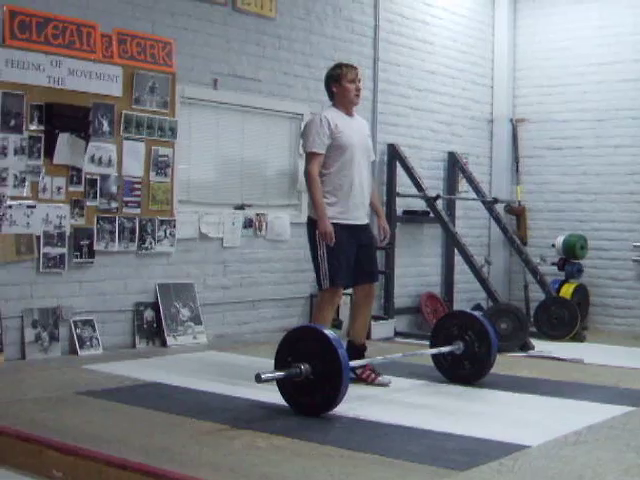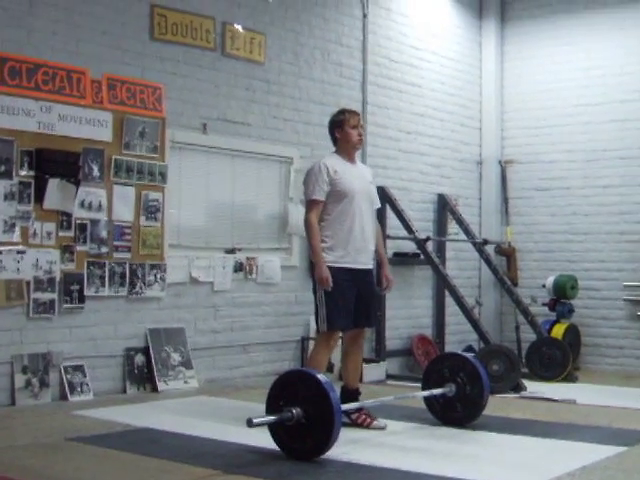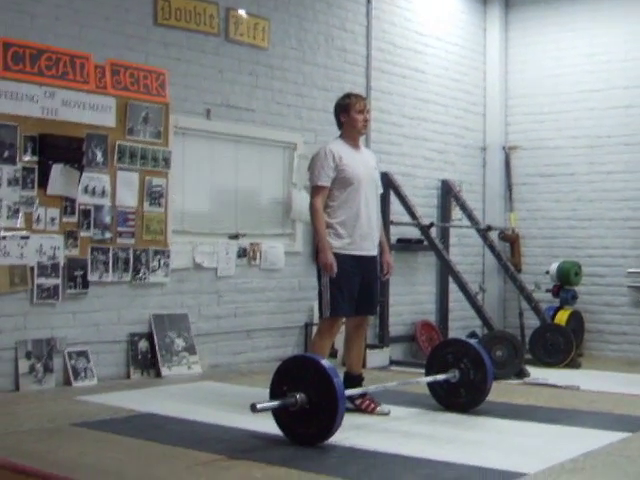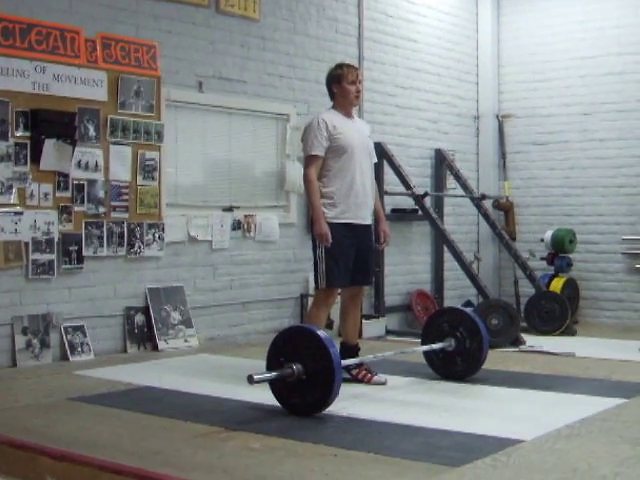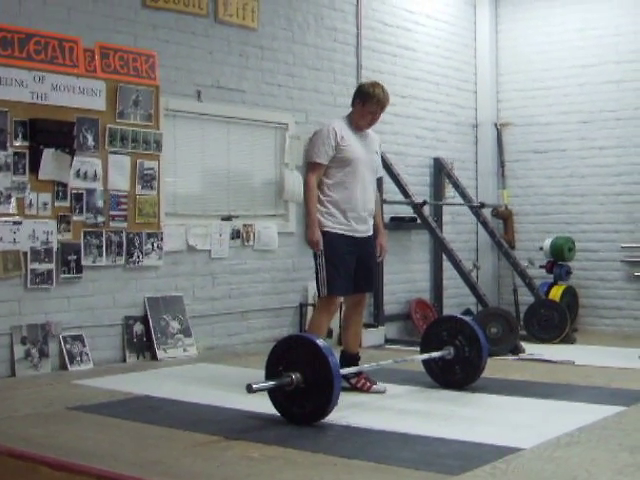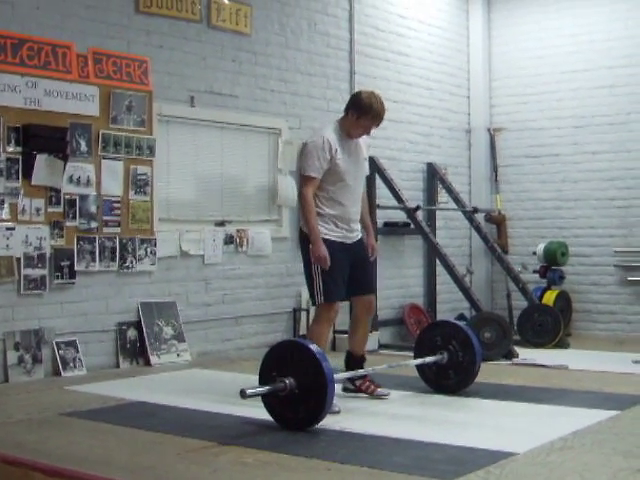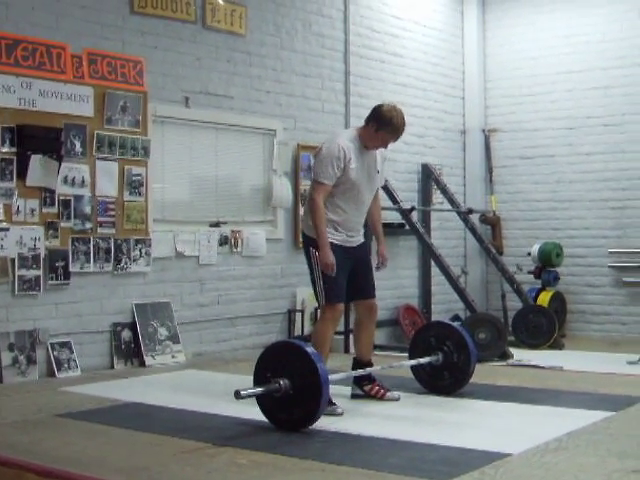
dt=0.7s
person 1, frame 1
left shoulder: (362, 125)
right shoulder: (324, 121)
right elbow: (312, 171)
left wrist: (380, 215)
right wrist: (322, 217)
left hip: (360, 222)
right hip: (333, 222)
left knee: (366, 288)
right knee: (332, 291)
left ankle: (356, 359)
person 1, frame 2
left shoulder: (366, 172)
right shoulder: (325, 167)
right elbow: (311, 218)
left wrist: (384, 264)
right wrist: (319, 263)
left hip: (363, 267)
right hip: (335, 267)
left knee: (356, 334)
right knee: (329, 334)
left ankle: (350, 403)
person 1, frame 3
left shoulder: (370, 157)
right shoulder: (330, 153)
right elbow: (317, 203)
left wrist: (384, 249)
right wrist: (324, 249)
left hip: (367, 253)
right hip: (340, 253)
left knee: (360, 321)
right knee: (331, 321)
left ankle: (353, 388)
person 1, frame 4
left shoulder: (363, 127)
right shoulder: (322, 122)
right elbow: (310, 173)
left wrist: (381, 218)
right wrist: (319, 219)
left hip: (362, 222)
right hip: (334, 223)
left knee: (355, 291)
right knee: (327, 292)
left ankle: (350, 359)
person 1, frame 5
left shoulder: (373, 140)
right shoulder: (331, 132)
right elbow: (312, 180)
left wrist: (380, 231)
right wrist: (313, 225)
left hip: (363, 233)
right hip: (334, 232)
left knee: (358, 300)
right knee: (330, 300)
left ankle: (349, 369)
person 1, frame 6
left shoulder: (360, 143)
right shoulder: (322, 142)
right elbow: (306, 193)
left wrist: (369, 232)
right wrist: (316, 241)
left hip: (353, 238)
right hip: (325, 239)
left knee: (367, 304)
right knee: (328, 308)
left ankle: (355, 373)
person 1, frame 7
left shoulder: (375, 154)
right shoulder: (337, 148)
right elbow: (316, 198)
left wrist: (380, 241)
right wrist: (324, 247)
left hip: (356, 241)
right hip: (327, 241)
left knee: (368, 308)
right knee: (333, 309)
left ankle: (363, 379)
